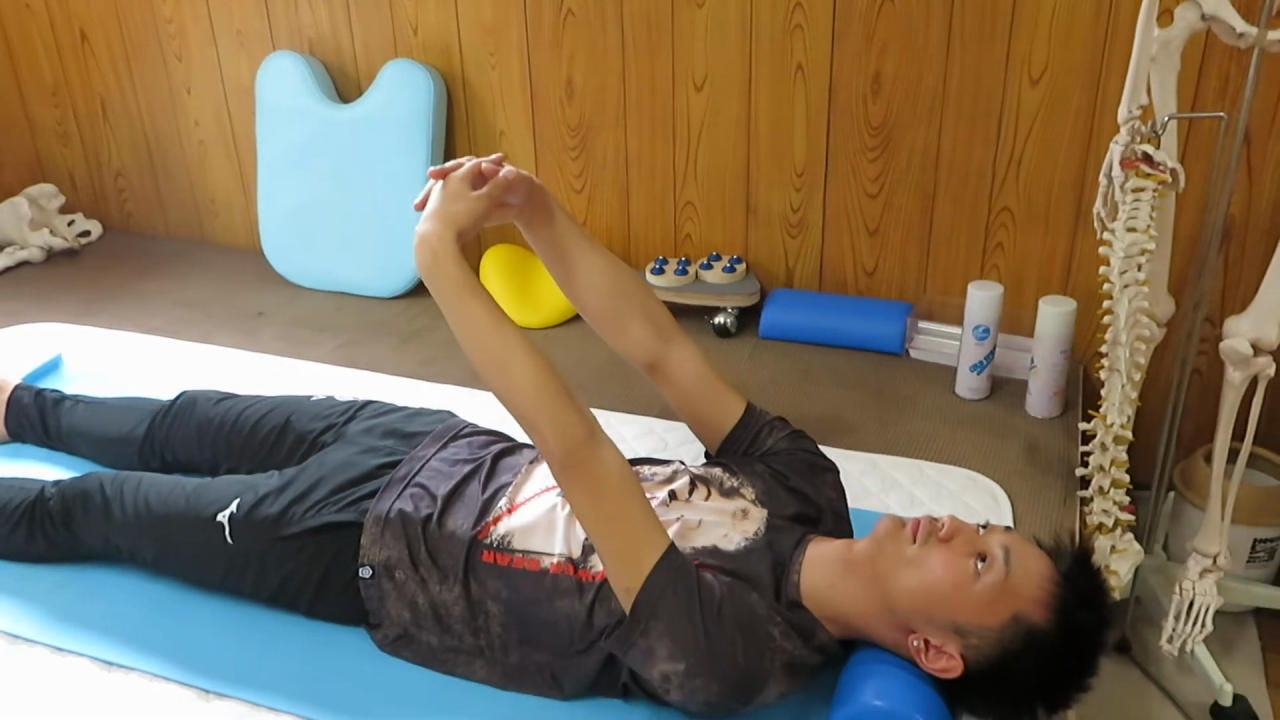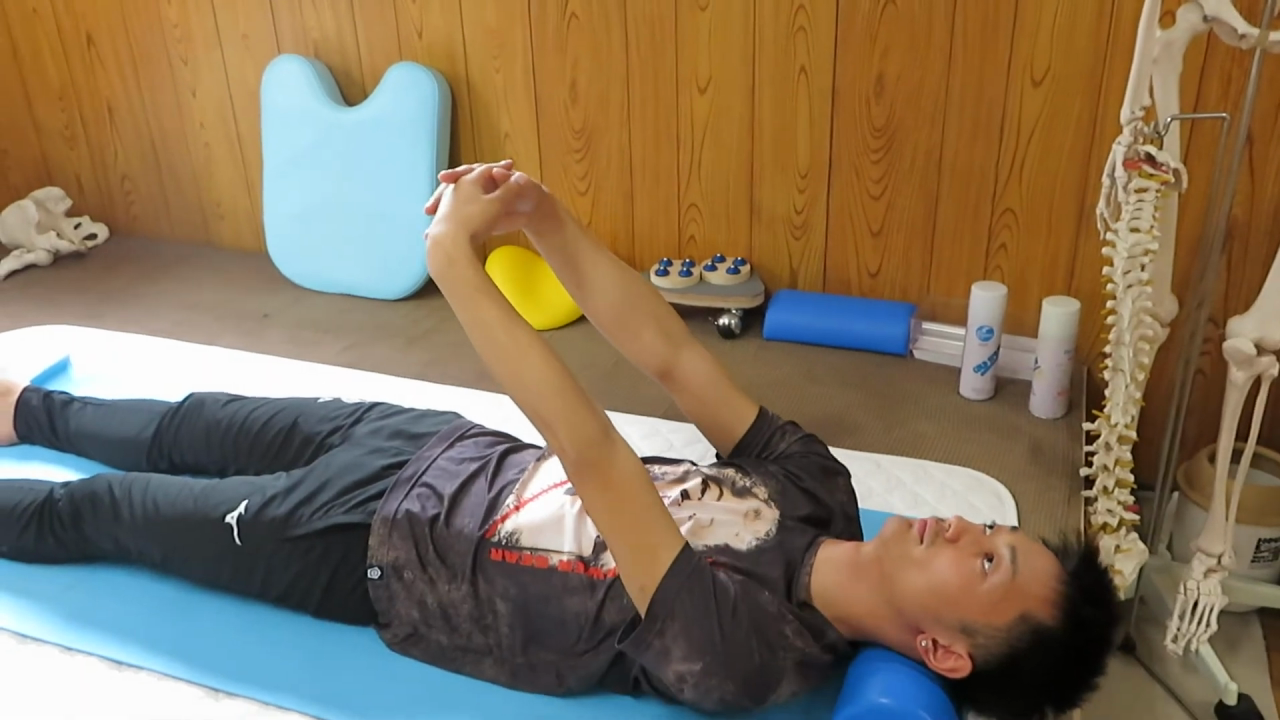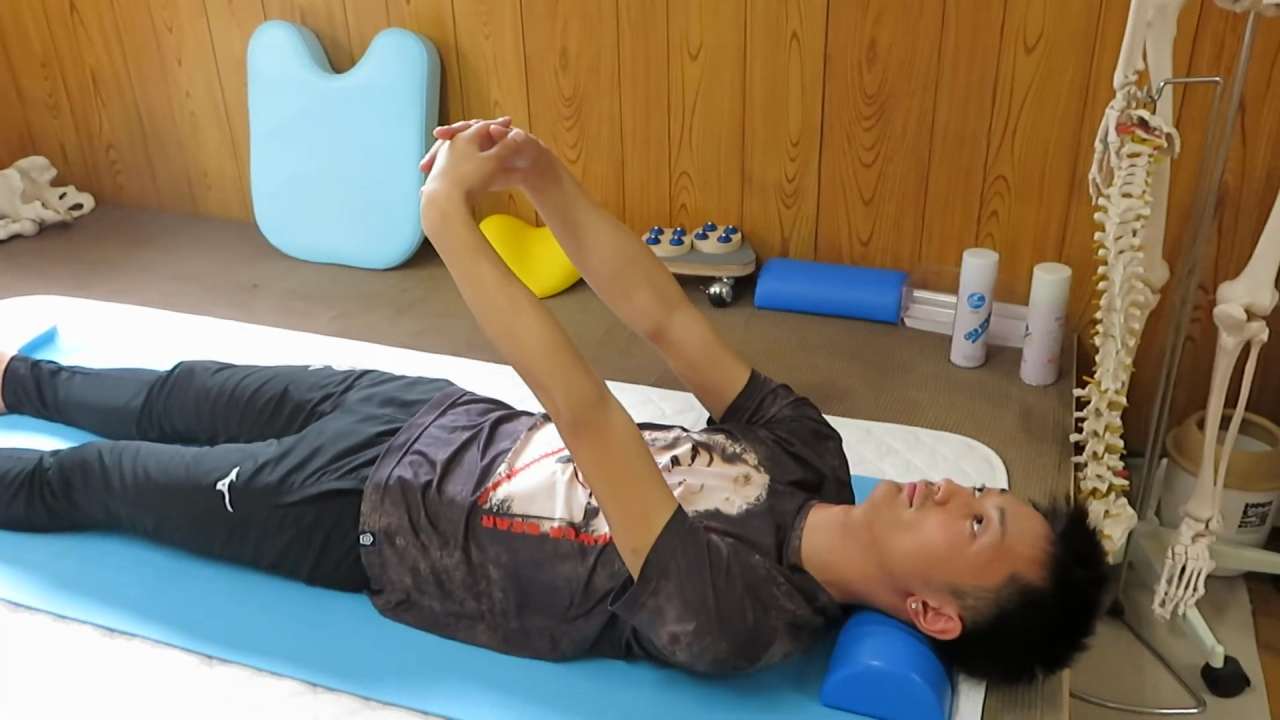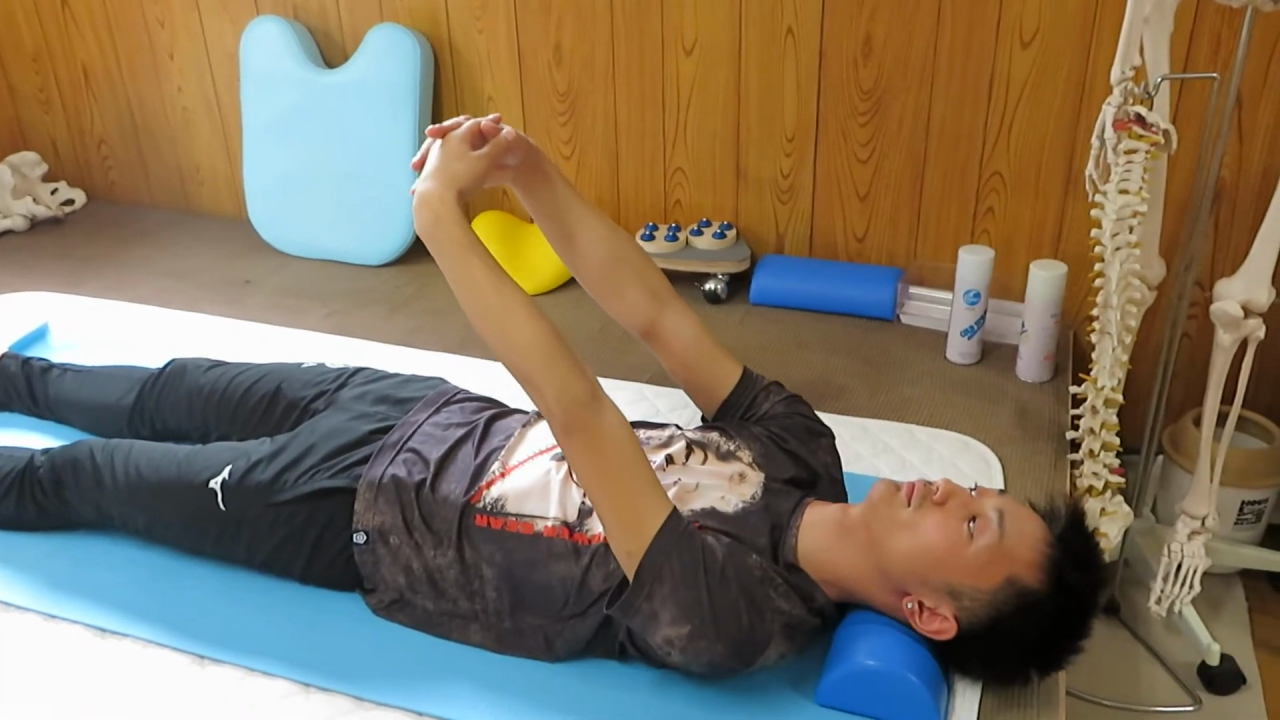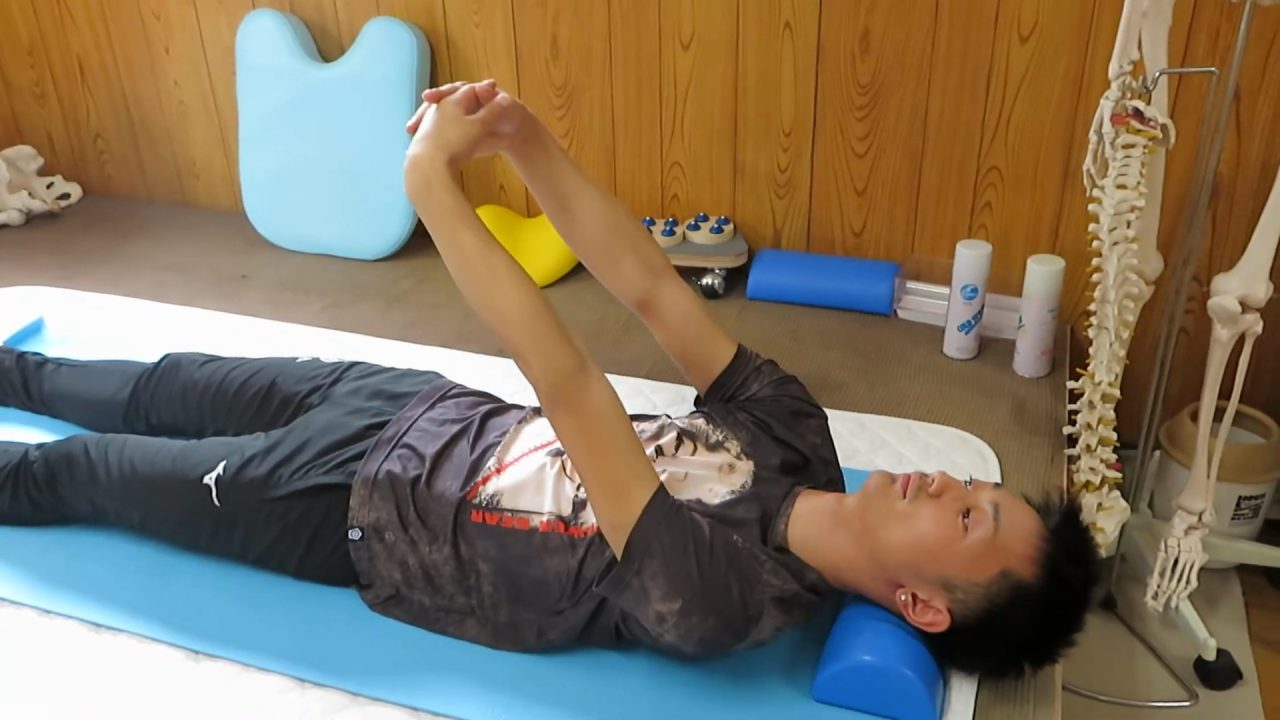
dt=1s
person 1, frame 1
right shoulder: (808, 486)
left elbow: (573, 452)
right elbow: (657, 349)
left wrist: (438, 257)
right wrist: (534, 211)
left hip: (370, 547)
right hip: (436, 451)
left knee: (100, 511)
right knee: (180, 426)
person 1, frame 2
right shoulder: (818, 488)
left elbow: (592, 457)
right elbow: (668, 351)
left wrist: (454, 260)
right wrist: (542, 218)
left hip: (375, 548)
right hip: (445, 451)
left knee: (110, 510)
right knee: (193, 427)
person 1, frame 3
left shoulder: (739, 617)
right shoulder: (809, 455)
left elbow: (583, 414)
right elbow: (660, 314)
left wrist: (447, 218)
right wrist: (540, 173)
left hip: (367, 515)
right hip: (442, 421)
left knee: (92, 480)
right knee: (183, 398)
person 1, frame 4
left shoulder: (734, 617)
right shoulder: (801, 450)
left elbow: (575, 413)
right elbow: (650, 311)
left wrist: (439, 215)
right wrist: (526, 170)
left hip: (361, 514)
right hip: (430, 418)
right knee: (169, 395)
person 1, frame 5
left shoulder: (722, 596)
right shoulder: (794, 436)
left elbow: (567, 385)
right elbow: (650, 286)
left wrist: (430, 182)
right wrist: (522, 138)
left hip: (355, 508)
right hip: (424, 409)
right knee: (165, 390)
